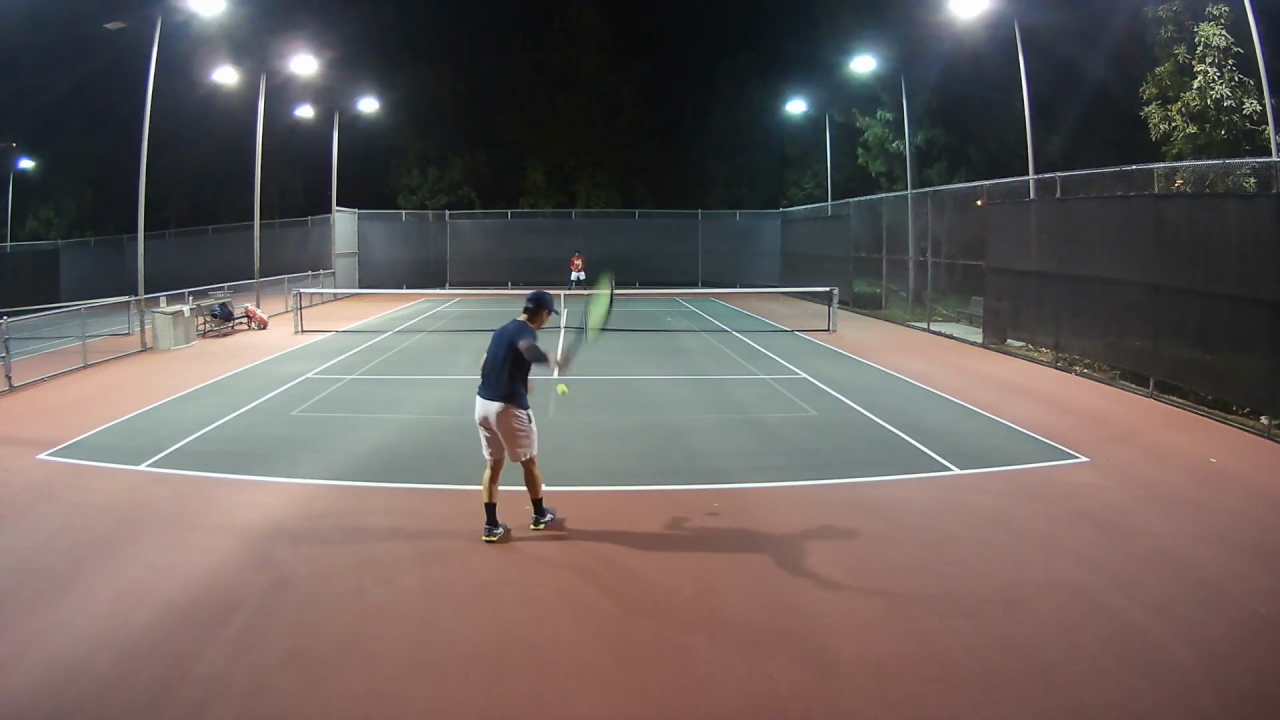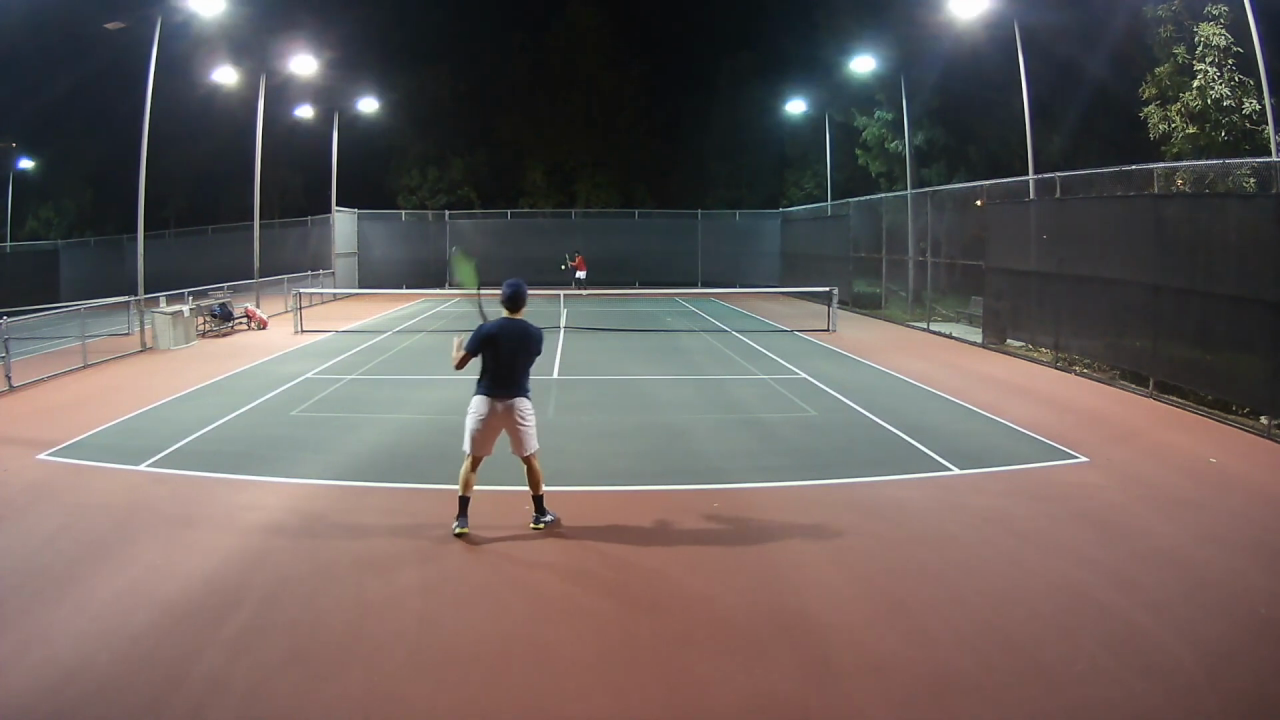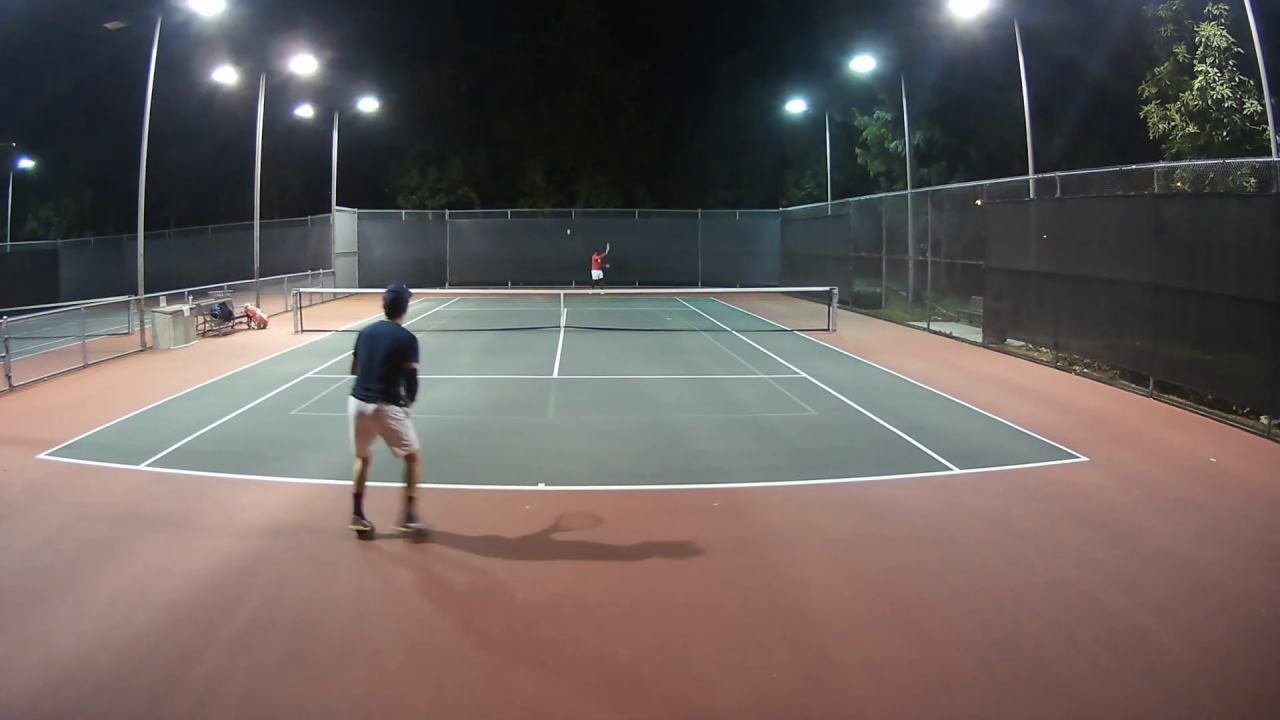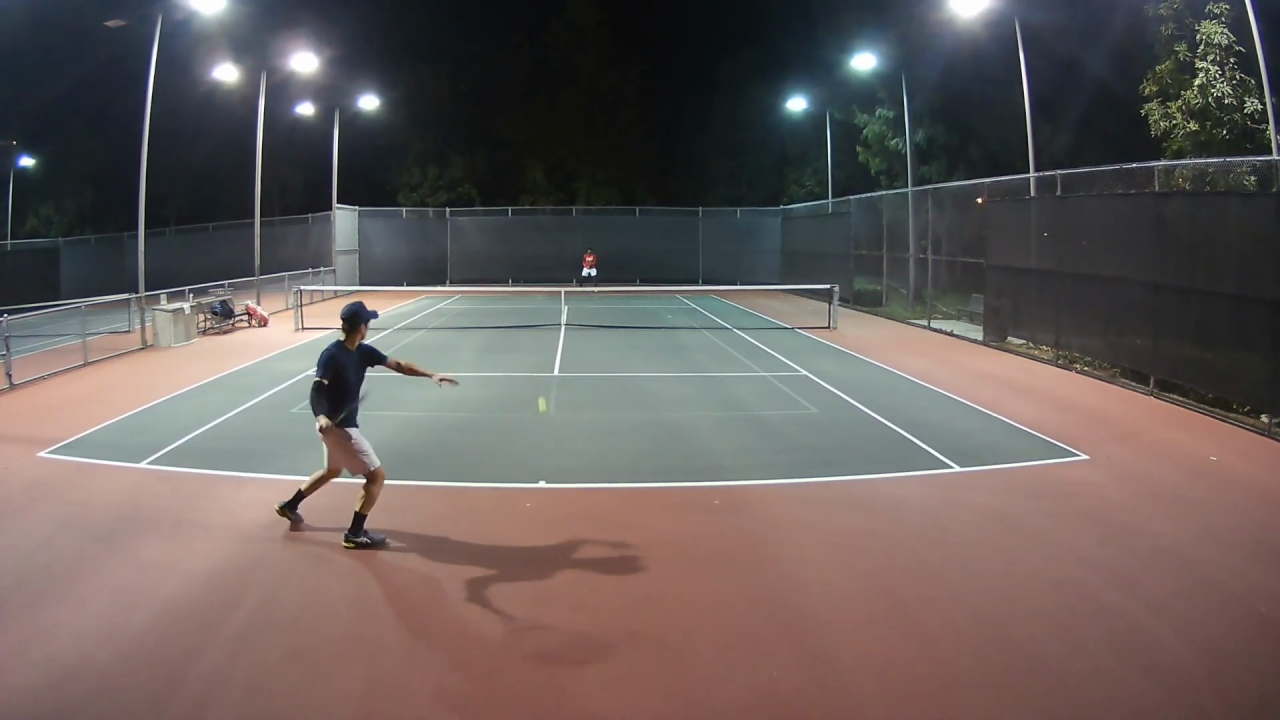
dt=1s
person 1, frame 1
left shoulder: (504, 330)
right shoulder: (526, 330)
right elbow: (528, 350)
right wrist: (549, 359)
left hip: (484, 403)
right hip: (509, 406)
left knee: (494, 464)
right knee: (529, 462)
left ankle: (491, 525)
right ankle: (539, 515)
person 1, frame 2
left shoulder: (486, 330)
right shoulder: (535, 334)
left elbow: (458, 364)
left wrist: (456, 347)
left hip: (486, 401)
right hip: (518, 403)
left knee: (472, 460)
right knee: (530, 458)
left ankle: (462, 519)
right ankle: (540, 514)
person 1, frame 3
left shoulder: (365, 333)
right shoulder: (407, 340)
left elbow: (354, 370)
right elbow: (411, 380)
right wrist: (409, 401)
left hip: (358, 403)
right hip: (387, 408)
left knee: (363, 459)
right knee: (413, 458)
left ankle: (358, 515)
right ankle: (408, 517)
person 1, frame 4
left shoulder: (363, 351)
right shoulder: (330, 355)
left elbow: (396, 365)
right elbow: (316, 393)
left wrist: (431, 375)
right wrist: (320, 416)
left hip: (342, 425)
right hip: (337, 426)
left knee: (331, 470)
right knee: (376, 476)
left ankle: (290, 505)
right ankle: (355, 533)
